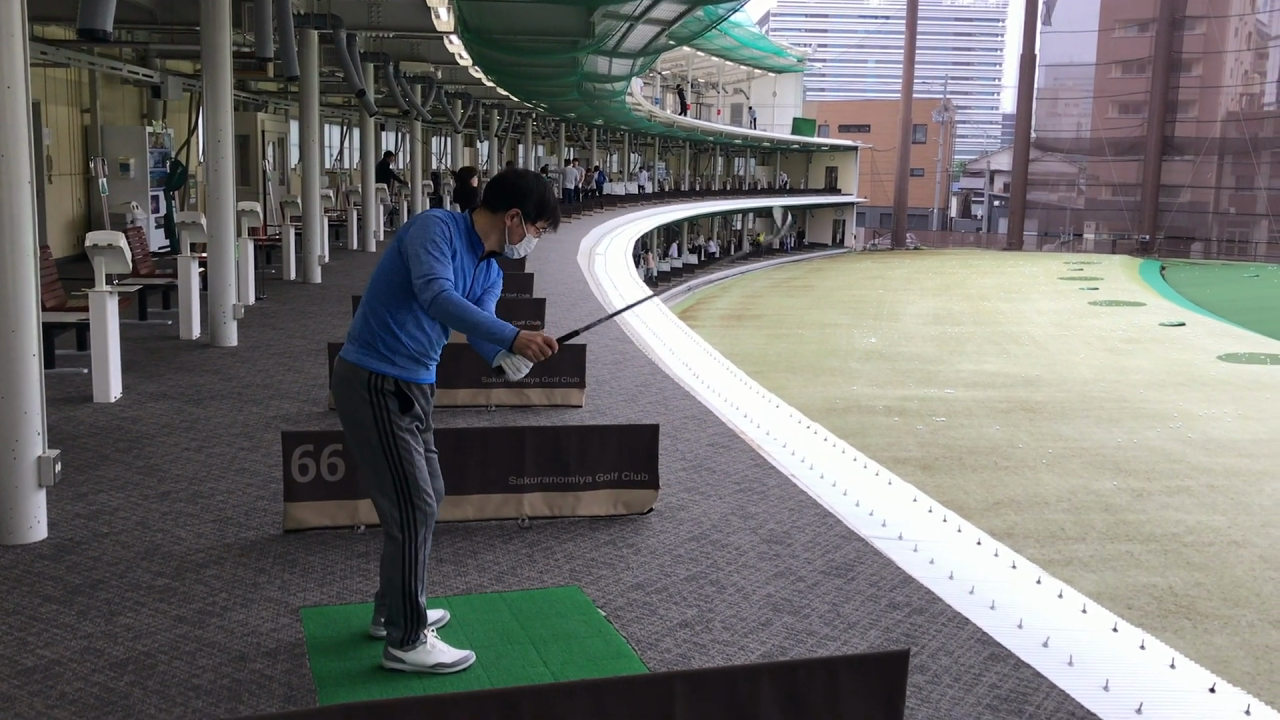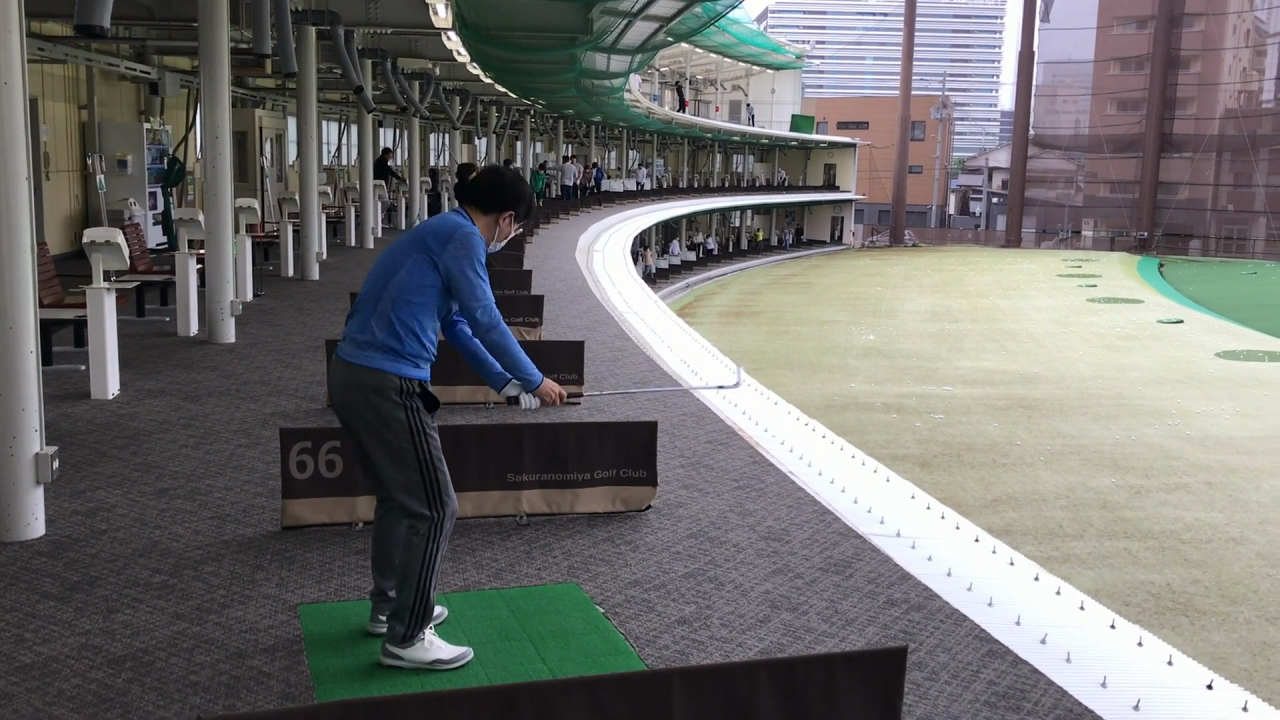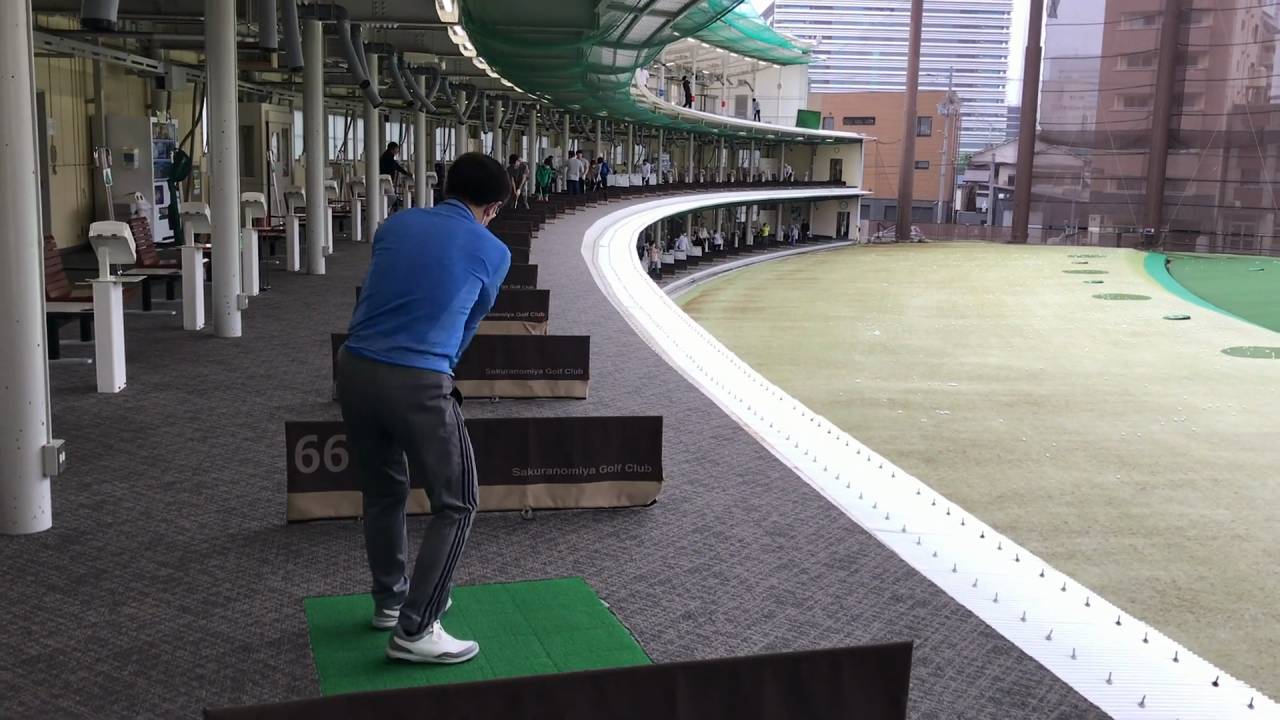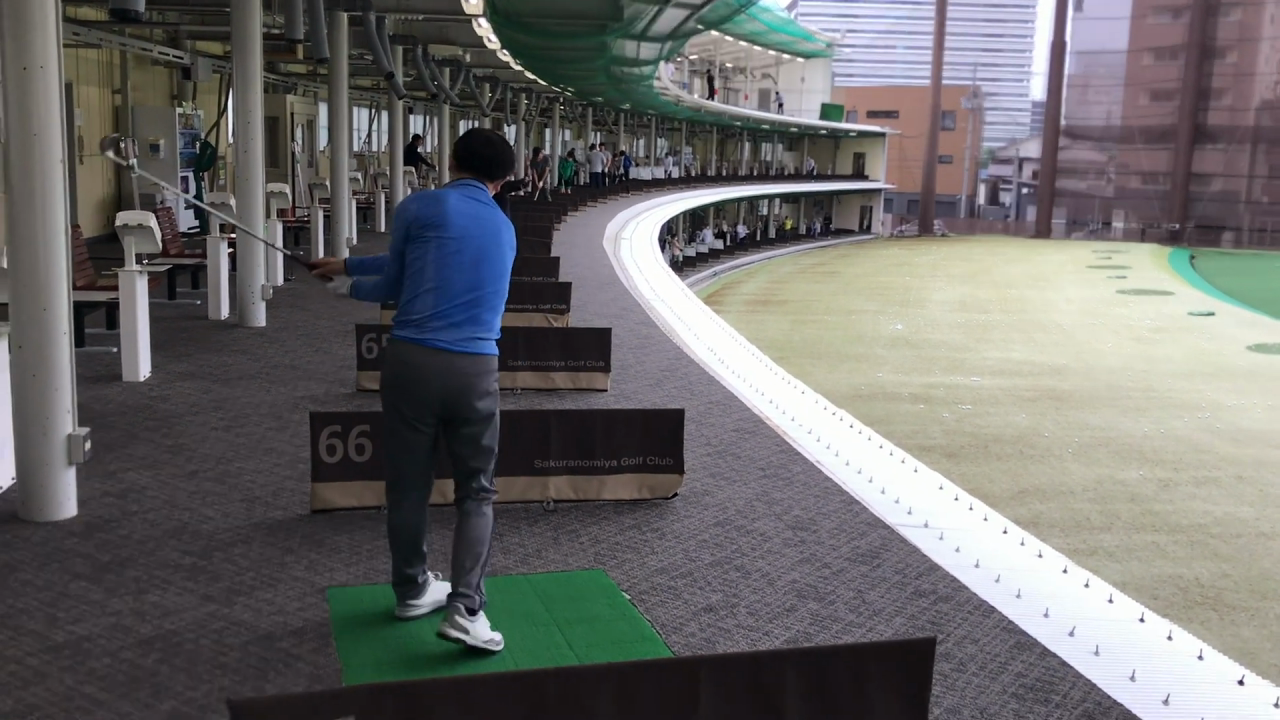
dt=0.3s
person 1, frame 1
left shoulder: (490, 273)
right shoulder: (434, 227)
left elbow: (482, 332)
right elbow: (435, 297)
left wrist: (512, 354)
right wrist: (513, 335)
left hip: (410, 385)
right hip: (373, 381)
left knee: (423, 497)
right knee: (413, 507)
left ankle: (393, 610)
right ankle: (406, 640)
person 1, frame 2
left shoulder: (440, 234)
right shoulder: (461, 237)
left elbow: (458, 329)
right elbow: (489, 326)
left wrist: (506, 384)
right wrist: (534, 382)
left hip: (351, 375)
right hip: (387, 386)
left knee: (397, 496)
right knee: (432, 507)
left ankle: (389, 606)
right ankle: (405, 637)
person 1, frame 3
left shoulder: (395, 224)
right shoulder: (493, 252)
left hip: (355, 370)
right hip: (418, 383)
left knee: (383, 490)
right knee: (457, 504)
left ankle: (390, 599)
right ankle: (413, 629)
person 1, frame 4
left shoulder: (419, 206)
right shoulder: (504, 228)
left elbow: (394, 285)
left wrist: (346, 280)
right wrist: (352, 270)
left hip: (413, 359)
right hip: (477, 368)
left knee: (408, 485)
right knee: (477, 490)
left ankle: (413, 590)
right ankle: (465, 608)
